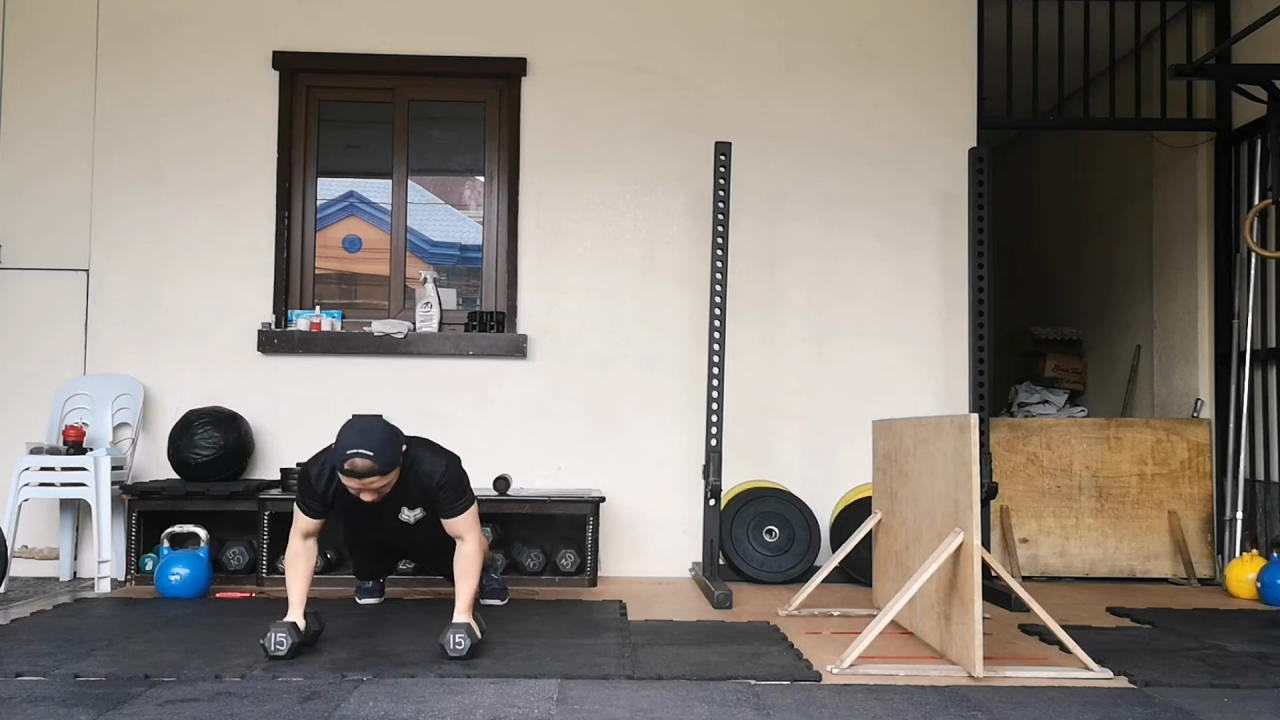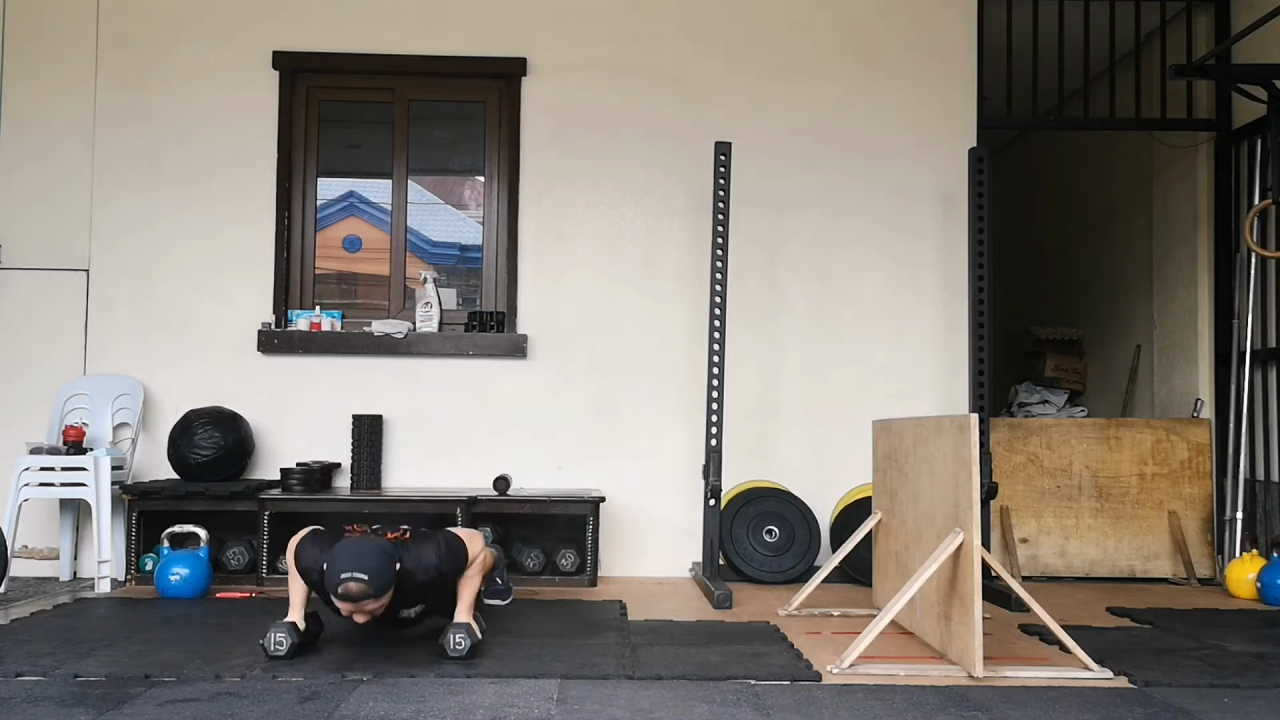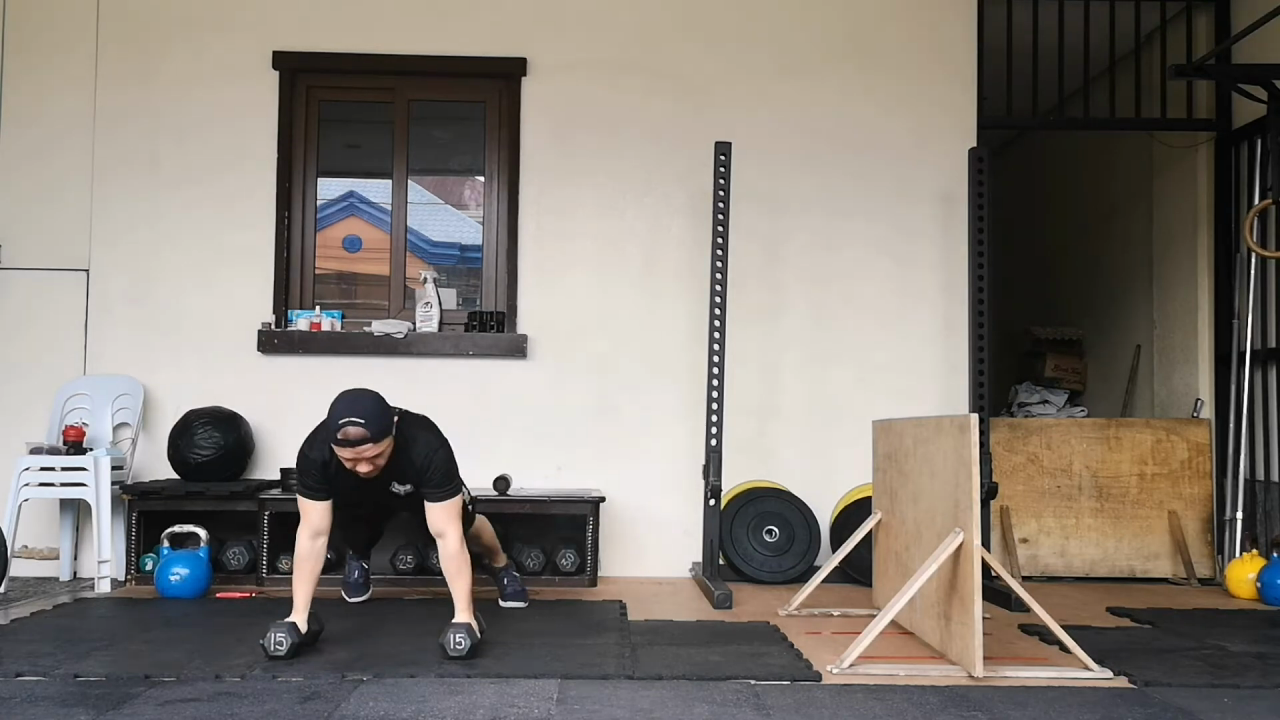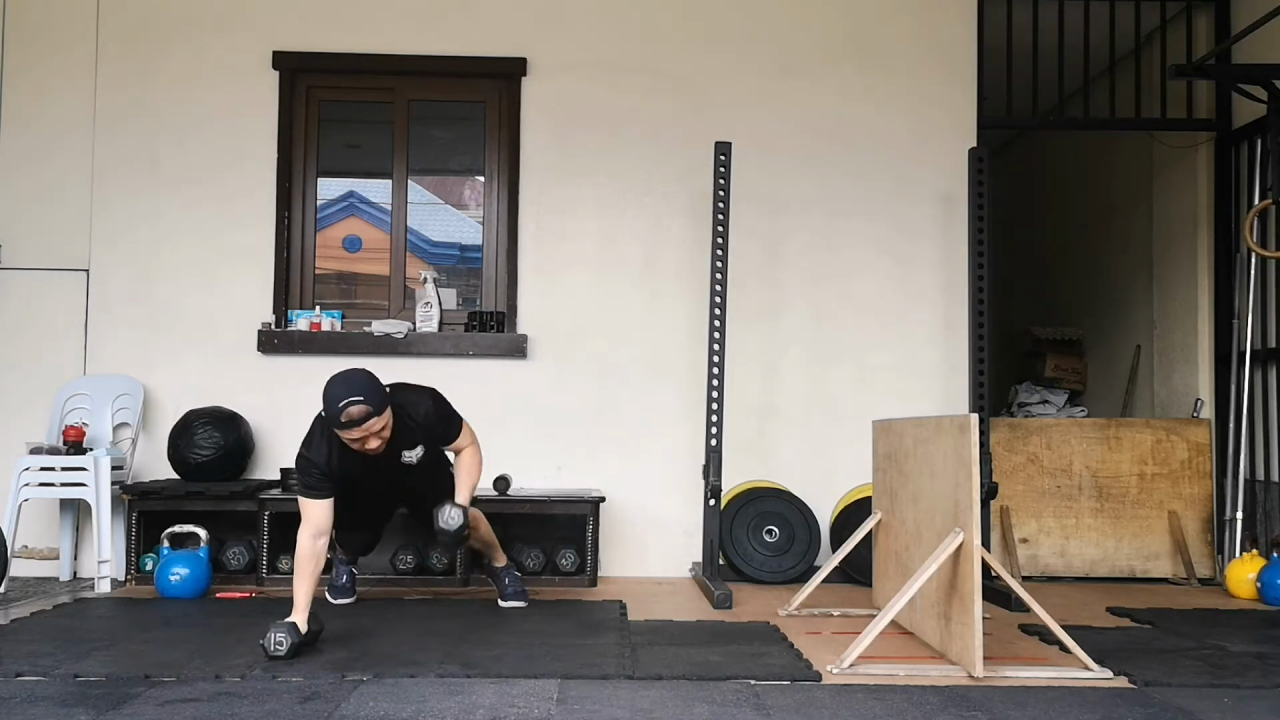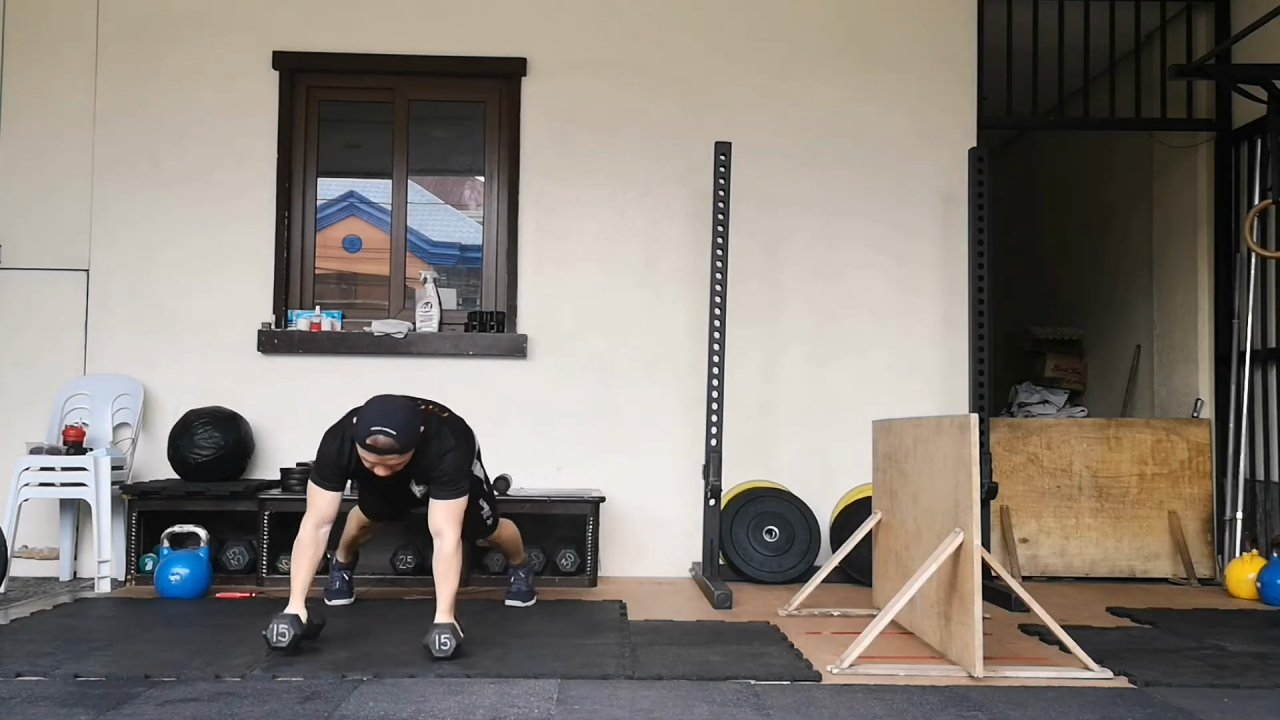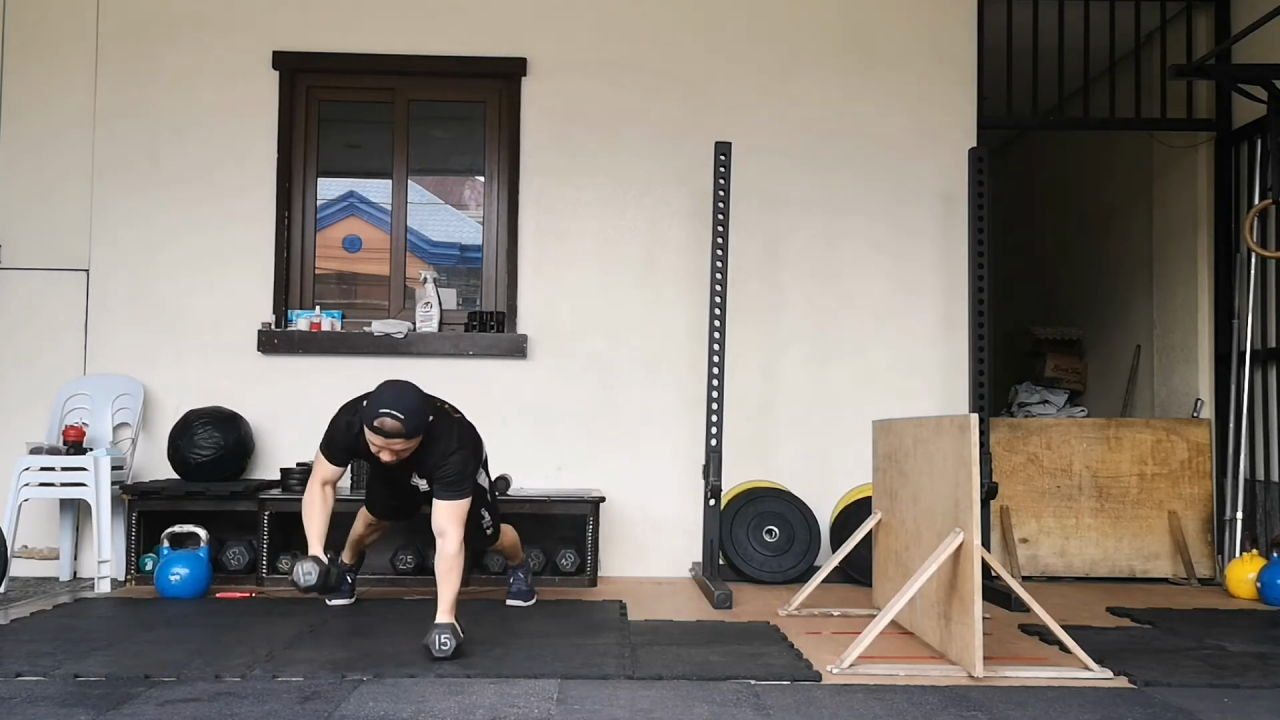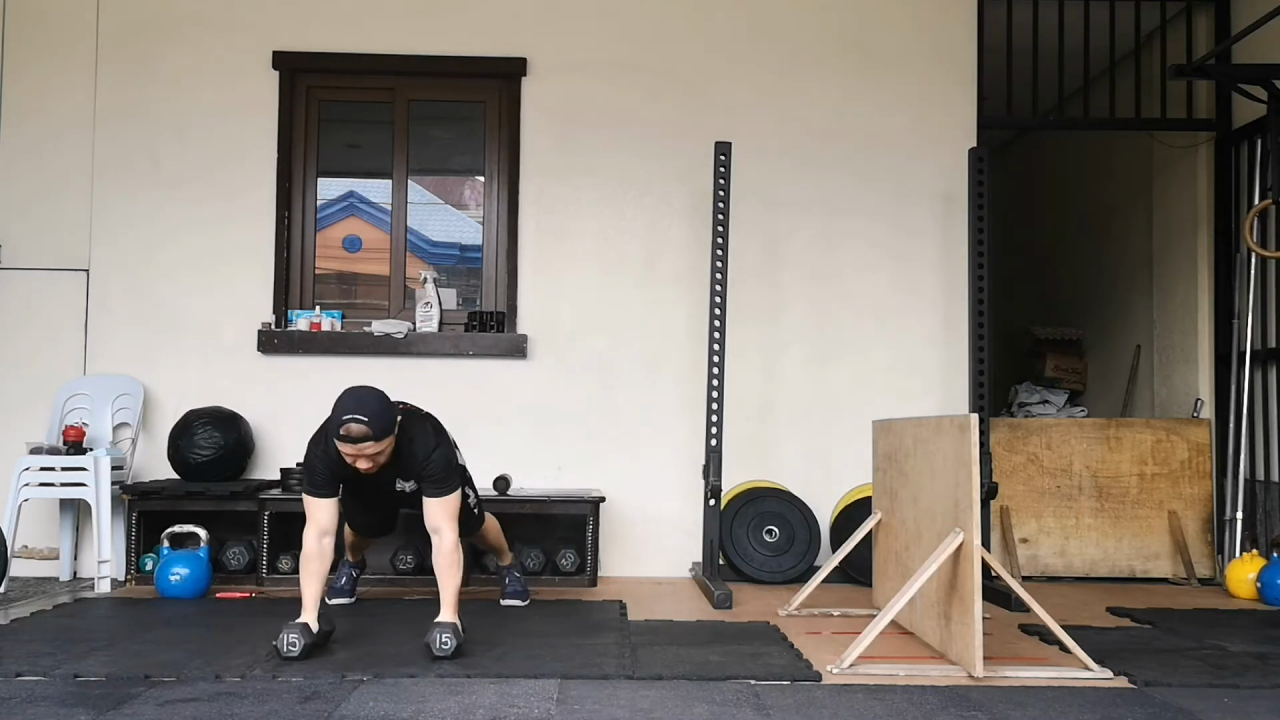
dt=0.7s
person 1, frame 1
left shoulder: (436, 469)
right shoulder: (319, 473)
left elbow: (467, 538)
right elbow: (304, 538)
left wrist: (463, 612)
right wrist: (295, 610)
left hip: (430, 534)
left ankle: (486, 572)
person 1, frame 2
left shoulder: (429, 563)
right shoulder: (315, 561)
left elbow: (475, 544)
right elbow: (297, 544)
left wrist: (464, 615)
right wrist: (295, 613)
left ankle: (494, 559)
person 1, frame 3
left shoulder: (427, 446)
right shoulder: (315, 454)
left elbow: (447, 536)
right elbow: (313, 534)
left wrist: (464, 615)
right wrist: (299, 616)
left hip: (421, 487)
left ankle: (500, 566)
right ankle: (359, 558)
person 1, frame 4
left shoulder: (421, 405)
right shoulder: (316, 453)
left elbow: (468, 448)
right elbow: (314, 535)
left wrist: (460, 504)
right wrist: (299, 615)
left hip: (422, 473)
left knee: (465, 520)
left ankle: (500, 566)
right ankle: (344, 560)
person 1, frame 5
left shoulder: (447, 449)
right shoulder: (340, 441)
left elbow: (446, 536)
right elbow: (318, 521)
left wrist: (445, 615)
right wrist: (296, 603)
left hip: (453, 469)
left knee: (485, 529)
left ankle: (519, 566)
right ankle: (342, 563)
person 1, frame 6
left shoulder: (453, 448)
right shoulder: (350, 420)
left elbow: (448, 536)
right elbow: (321, 483)
left wrist: (445, 616)
right wrist: (315, 550)
left hip: (455, 469)
left knee: (485, 539)
left ankle: (518, 566)
right ankle: (347, 564)
person 1, frame 7
left shoulder: (430, 445)
right shoulder: (322, 450)
left elbow: (443, 534)
right elbow: (319, 535)
left wrist: (448, 614)
right wrist: (308, 615)
left hip: (426, 474)
left knee: (472, 524)
left ankle: (508, 566)
right ankle: (352, 564)
